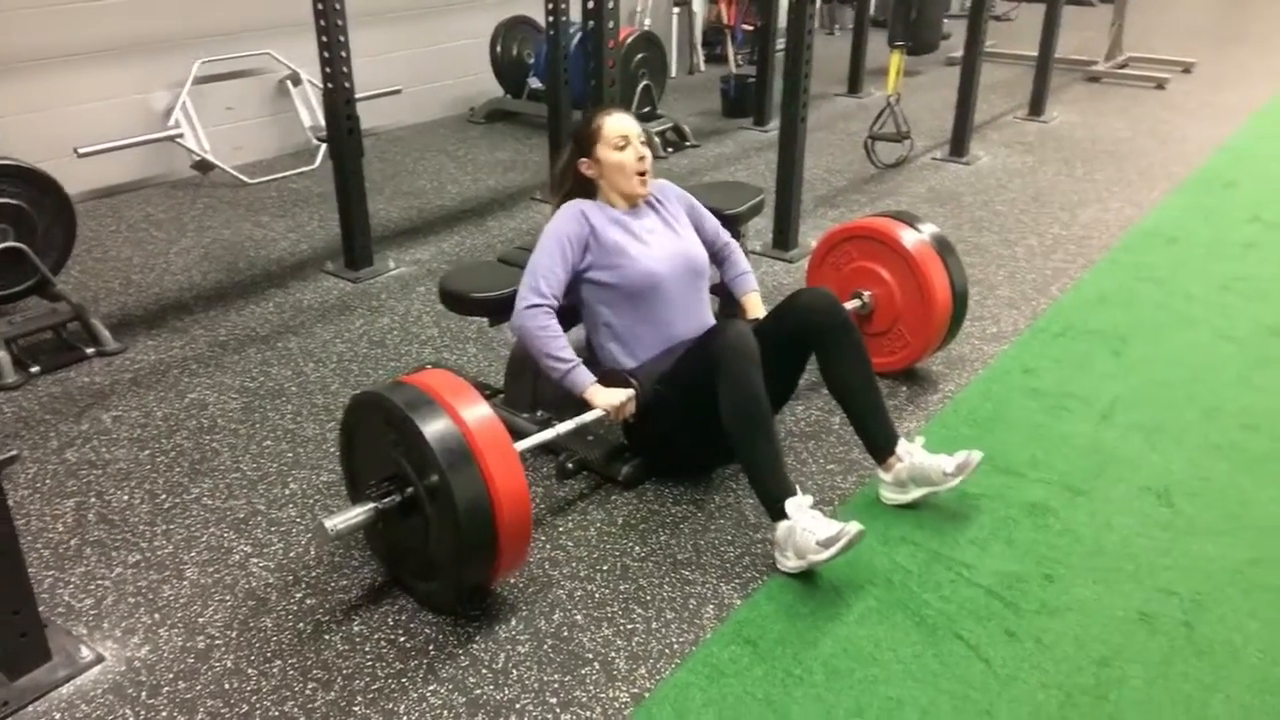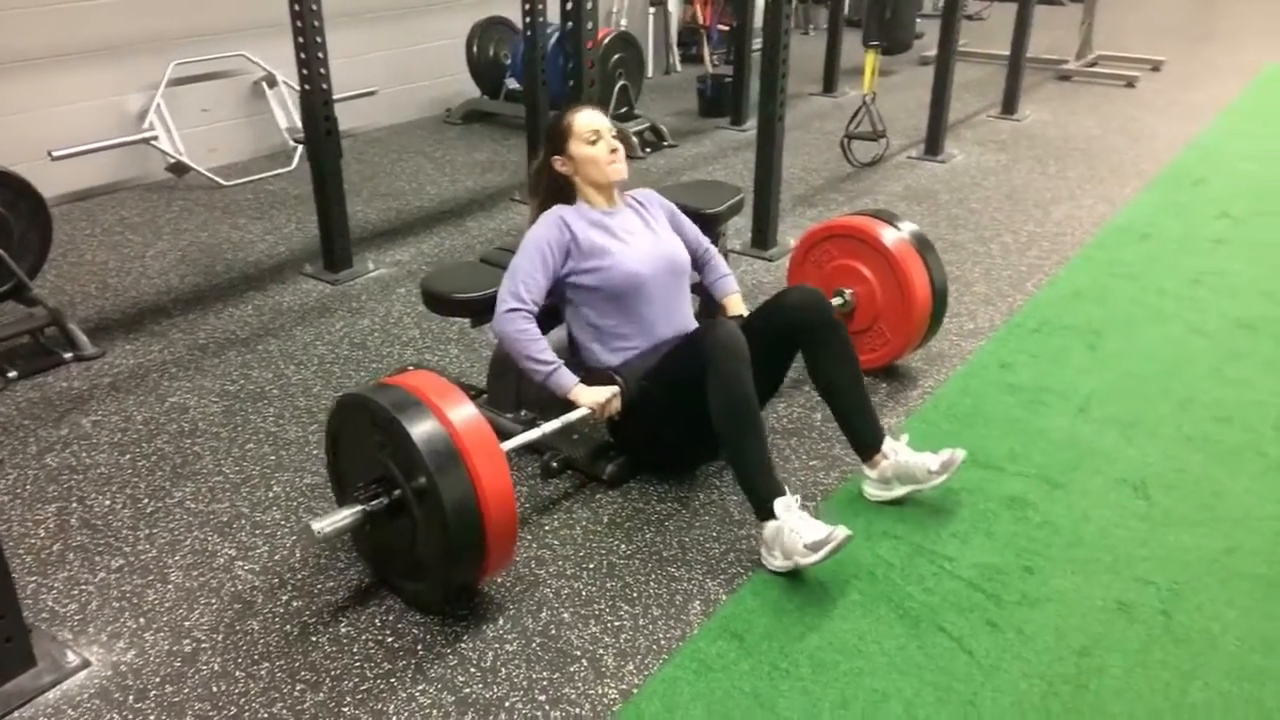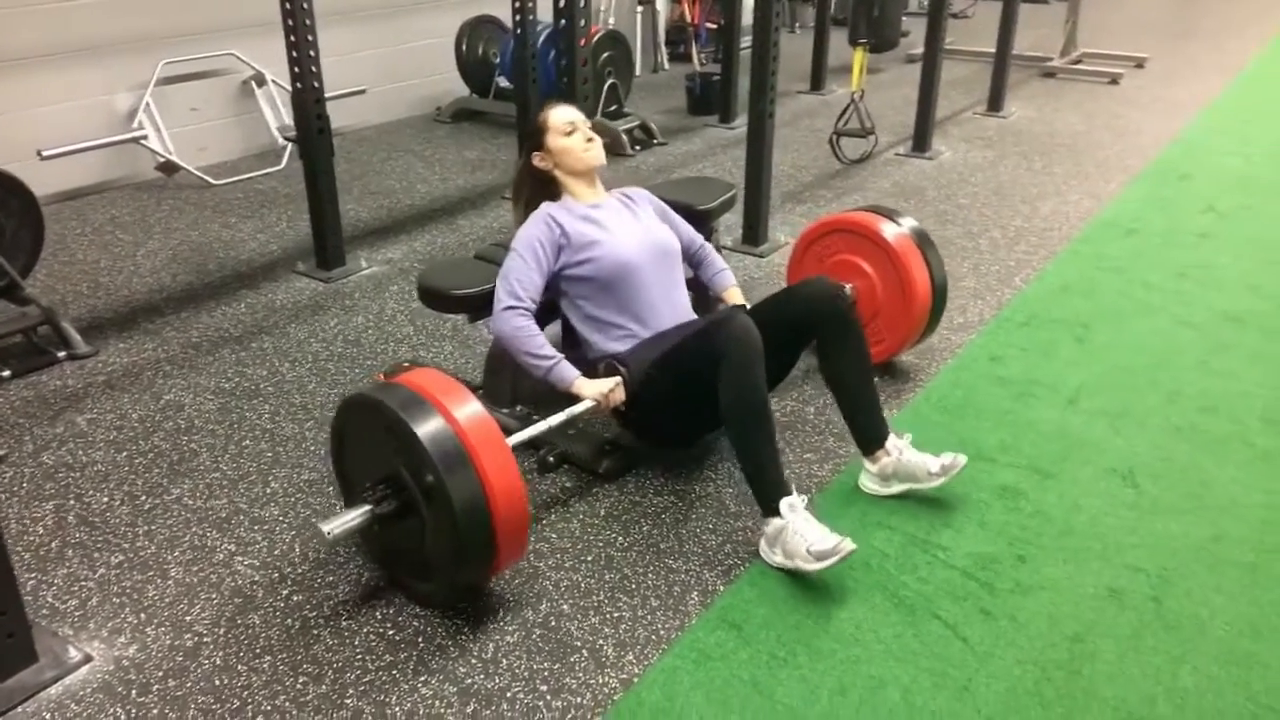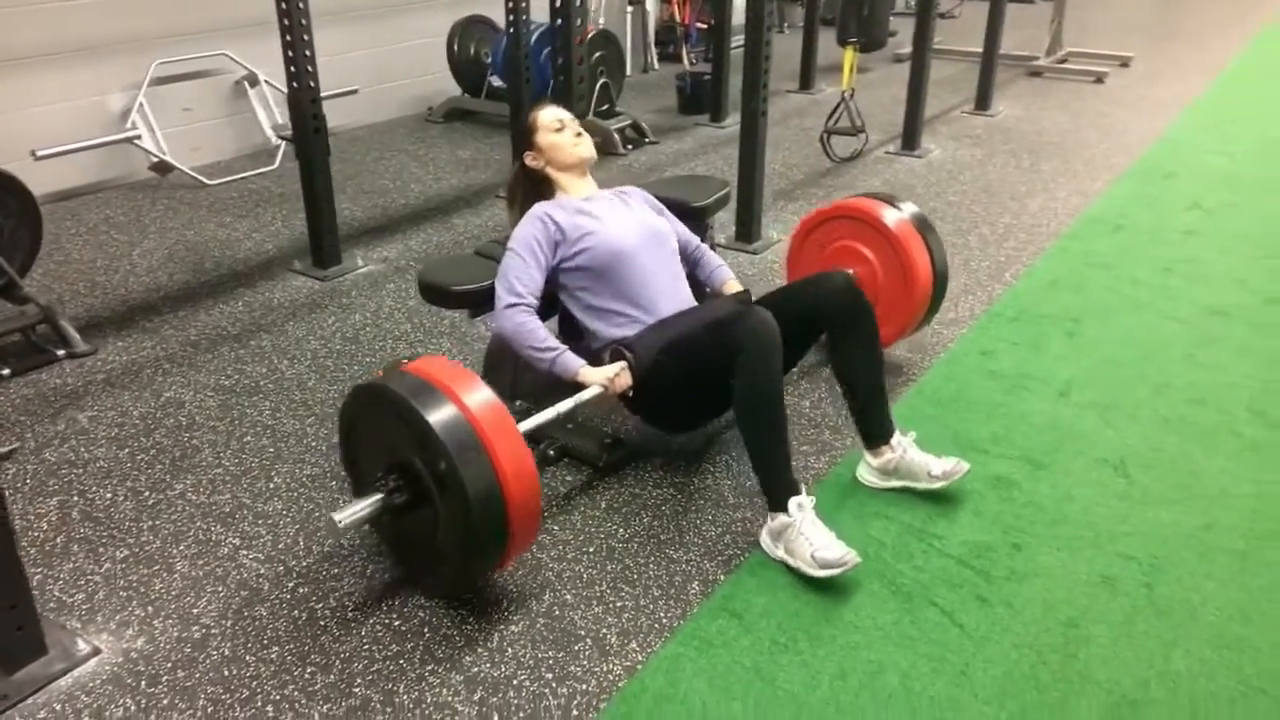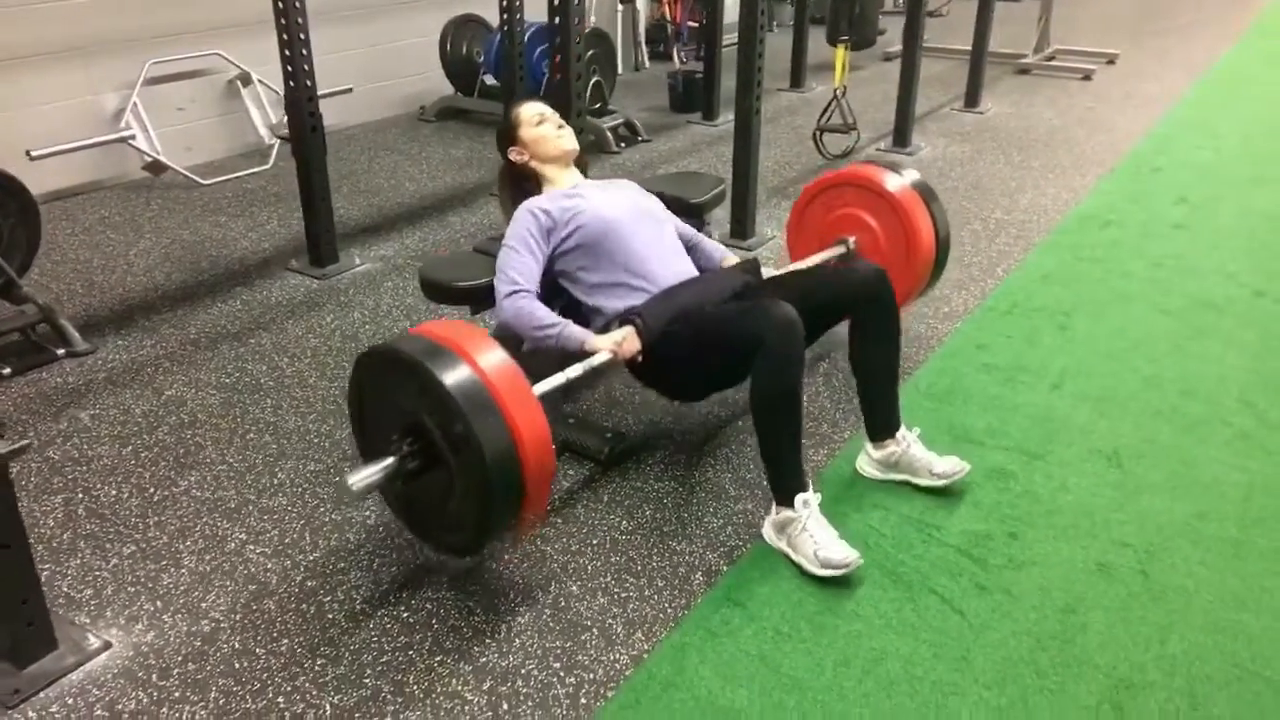
dt=0.2s
person 1, frame 1
left shoulder: (666, 197)
right shoulder: (578, 219)
left elbow: (726, 250)
right elbow: (530, 314)
left wrist: (759, 318)
right wrist: (591, 389)
left hip: (723, 382)
right hip: (656, 408)
left knee: (815, 305)
right knee: (731, 337)
left ankle: (897, 463)
right ankle: (791, 524)
person 1, frame 2
left shoulder: (647, 203)
right shoulder: (560, 226)
left elbow: (706, 255)
right elbow: (511, 317)
left wrist: (741, 316)
right wrist: (575, 389)
left hip: (707, 379)
right hip: (641, 405)
left knee: (803, 303)
right knee: (718, 337)
left ankle: (882, 461)
right ankle: (778, 525)
person 1, frame 3
left shoulder: (637, 201)
right shoulder: (550, 224)
left elbow: (699, 251)
right elbow: (508, 316)
left wrist: (738, 305)
right wrist: (578, 382)
left hip: (704, 364)
right hip: (644, 387)
left knee: (820, 296)
right knee: (733, 331)
left ankle: (883, 457)
right ankle: (781, 523)
person 1, frame 4
left shoulder: (631, 198)
right shoulder: (544, 221)
left elbow: (694, 250)
right elbow: (510, 313)
left wrist: (736, 294)
right wrist: (584, 370)
left hip: (702, 340)
right hip: (649, 372)
left knee: (837, 290)
right knee: (754, 327)
left ankle: (885, 453)
right ankle: (786, 520)
person 1, frame 5
left shoulder: (620, 188)
right shoulder: (536, 214)
left elbow: (686, 235)
right elbow: (513, 302)
left wrist: (734, 264)
right wrist: (593, 339)
left hip: (711, 302)
right hip: (657, 340)
left knee: (867, 280)
right knee: (779, 323)
left ankle: (887, 447)
right ankle: (790, 513)
